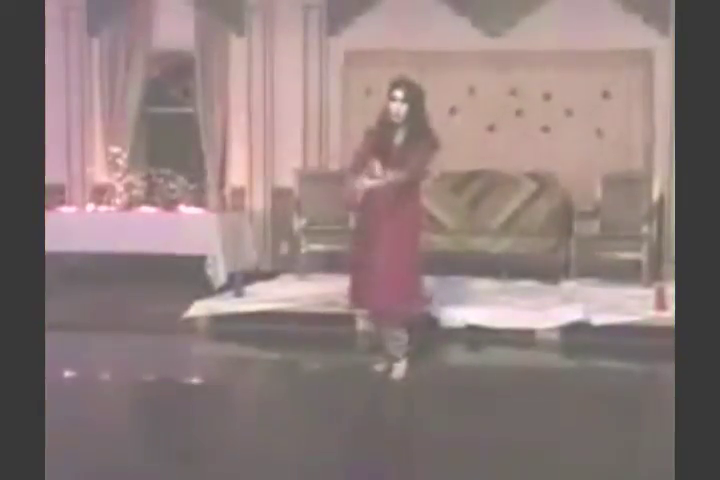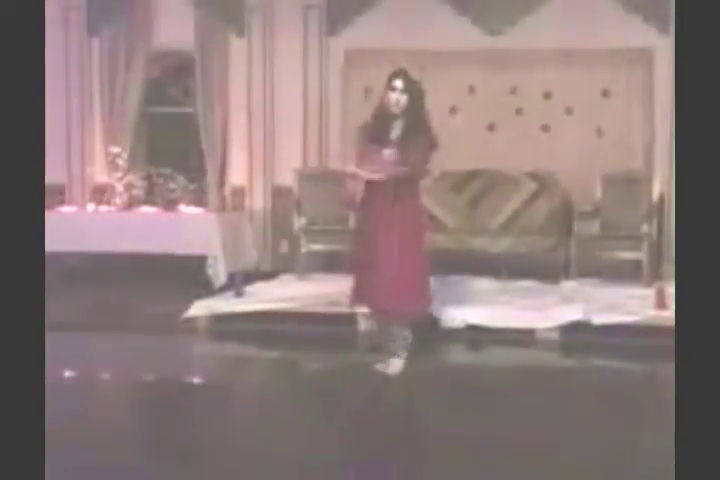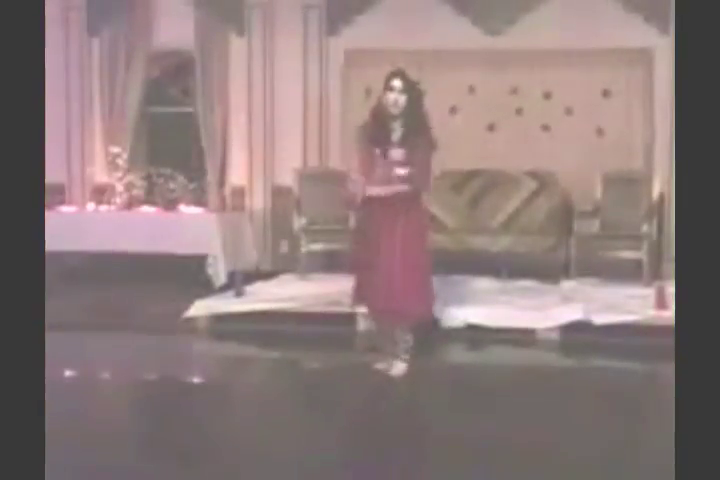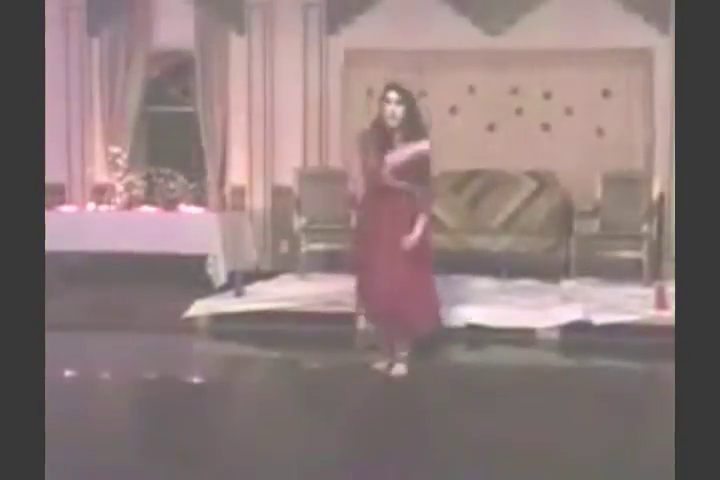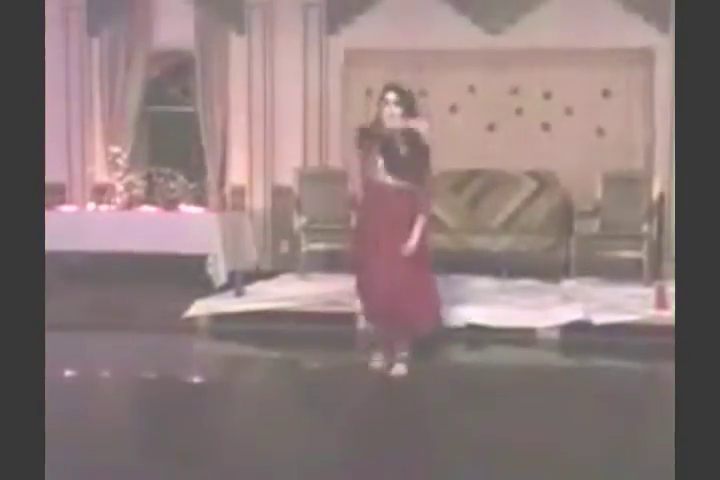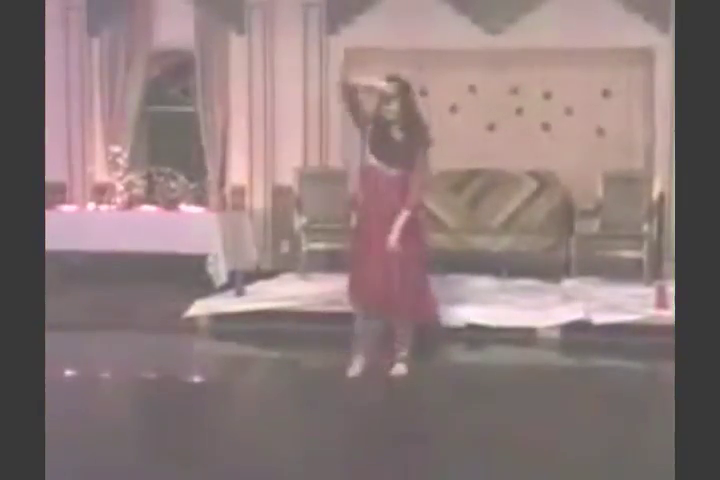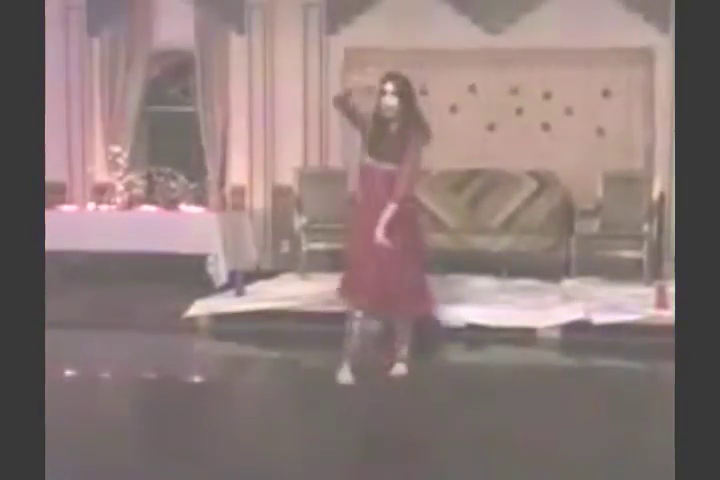
dt=0.1s
person 1, frame 1
left shoulder: (423, 141)
right shoulder: (374, 136)
left elbow: (410, 174)
right elbow: (356, 167)
left wrist: (376, 181)
right wrist: (360, 177)
left hip: (401, 216)
right hip: (372, 214)
left knee: (392, 283)
right knee: (372, 285)
left ankle: (399, 355)
right ankle: (390, 352)
person 1, frame 2
left shoulder: (420, 134)
right shoulder: (370, 130)
left elbow: (412, 170)
right elbow: (361, 167)
left wrist: (375, 172)
right wrist: (378, 163)
left hip: (403, 212)
right hip: (373, 213)
left knee: (398, 281)
right knee: (375, 284)
left ankle: (399, 352)
right ankle: (389, 351)
person 1, frame 3
left shoulder: (420, 136)
right shoulder: (369, 130)
left elbow: (421, 180)
right elbow: (367, 172)
left wrist: (387, 188)
right wrist: (392, 167)
left hip: (405, 215)
right hip: (374, 214)
left knee: (401, 284)
right knee: (376, 284)
left ankle: (401, 354)
right ankle: (389, 351)
person 1, frame 4
left shoulder: (420, 147)
right shoulder: (373, 139)
left elbow: (425, 192)
right elbow: (374, 169)
left wrist: (419, 228)
right wrist: (408, 151)
left hip: (407, 225)
right hip: (375, 224)
left knee: (406, 290)
right knee: (377, 290)
left ankle: (401, 355)
right ankle: (386, 350)
person 1, frame 5
left shoulder: (419, 148)
right shoulder: (370, 137)
left elbow: (423, 193)
right elbow: (369, 134)
left wrist: (417, 232)
right wrist: (408, 127)
left hip: (405, 224)
right hip: (374, 224)
left knee: (406, 291)
right knee: (377, 290)
left ankle: (401, 355)
right ankle: (381, 346)
person 1, frame 6
left shoulder: (417, 139)
right shoulder: (371, 128)
left elbow: (416, 184)
right elbow: (348, 91)
left wrist: (400, 224)
right wrist: (373, 86)
left hip: (403, 220)
right hip: (371, 219)
left knee: (404, 289)
right knee: (368, 286)
left ankle: (401, 356)
right ankle: (361, 353)
person 1, frame 7
left shoulder: (415, 134)
right shoulder: (370, 127)
left elbow: (407, 177)
right elbow: (341, 103)
left wrist: (385, 220)
right wrist: (351, 94)
left hip: (398, 218)
right hip: (366, 215)
left knee: (401, 286)
right knee: (360, 285)
left ankle: (401, 356)
right ankle: (347, 361)
